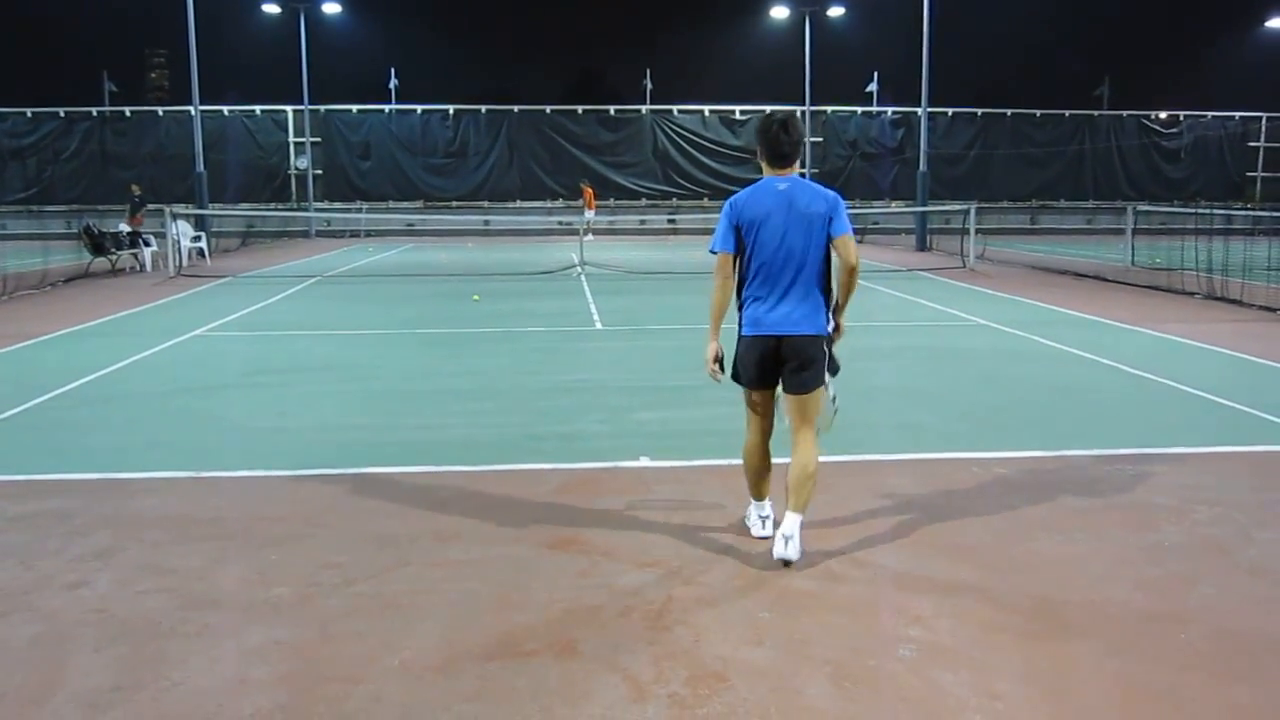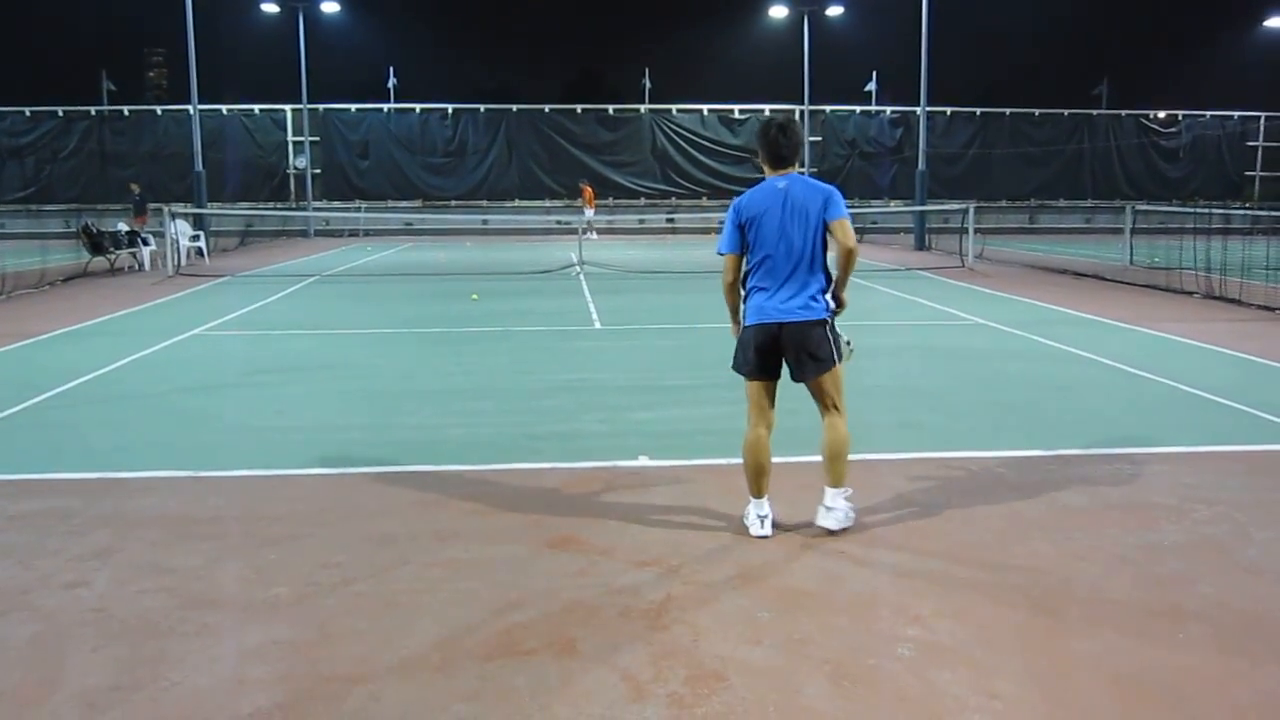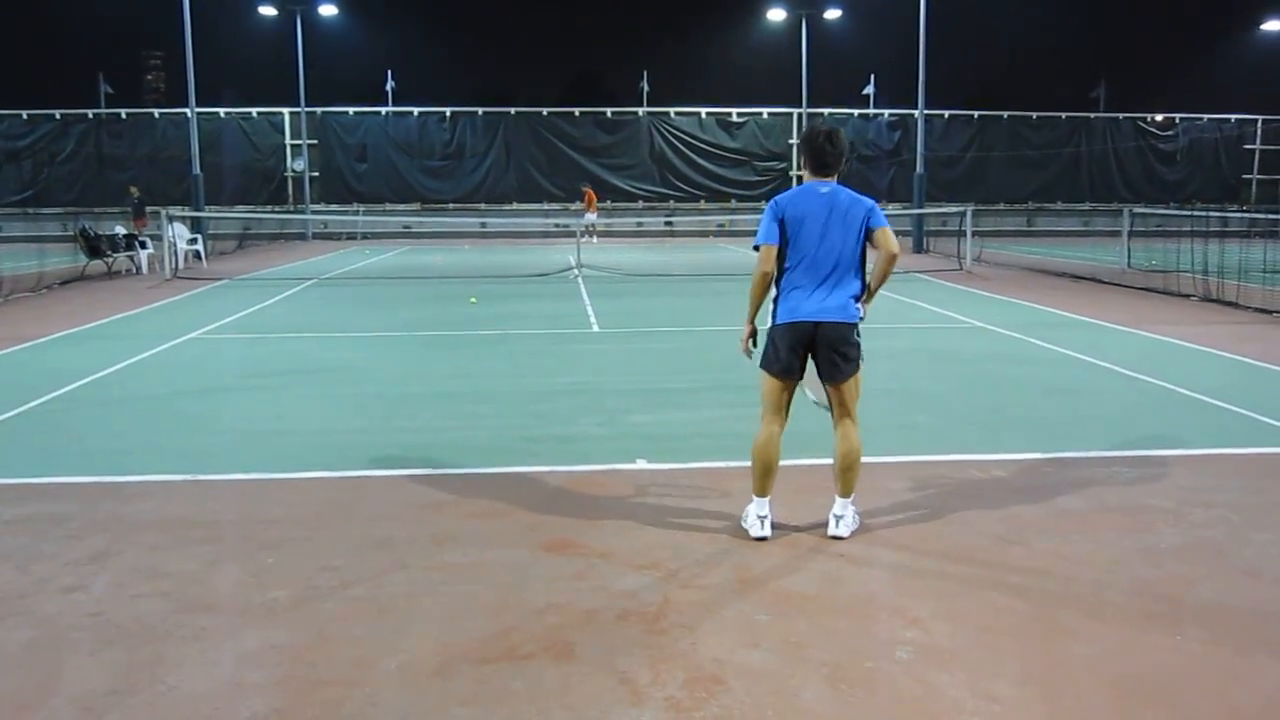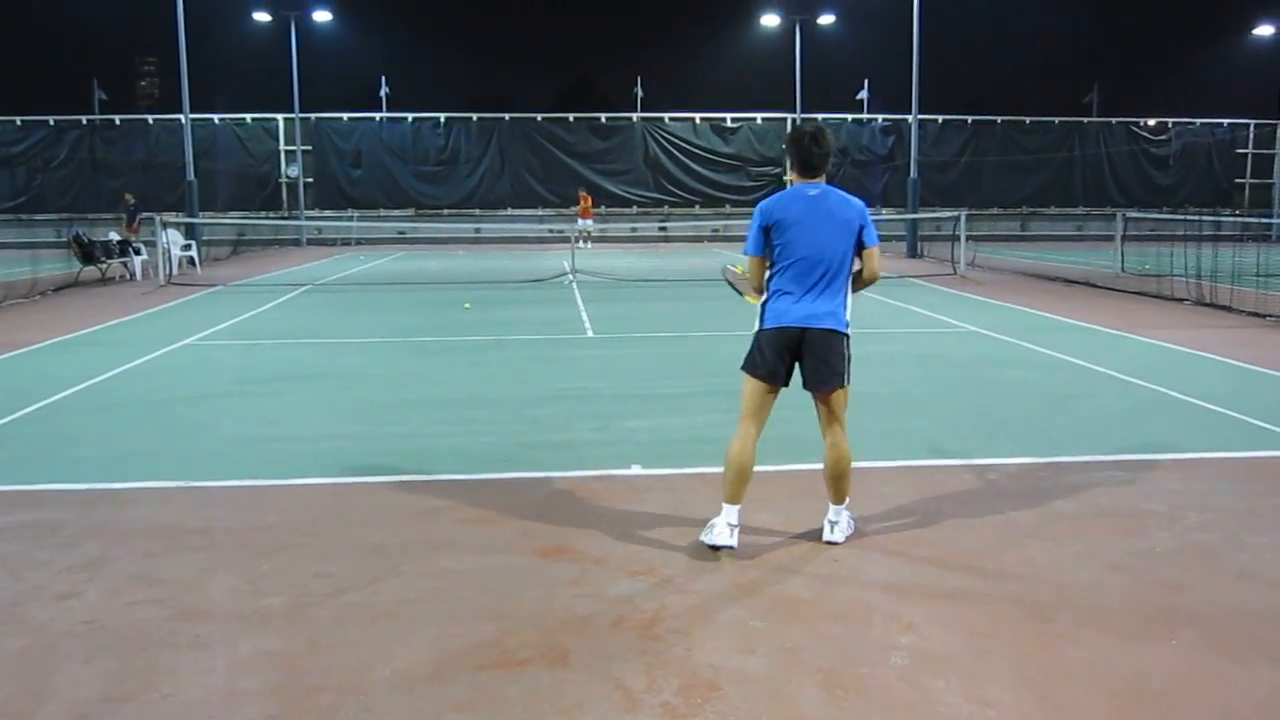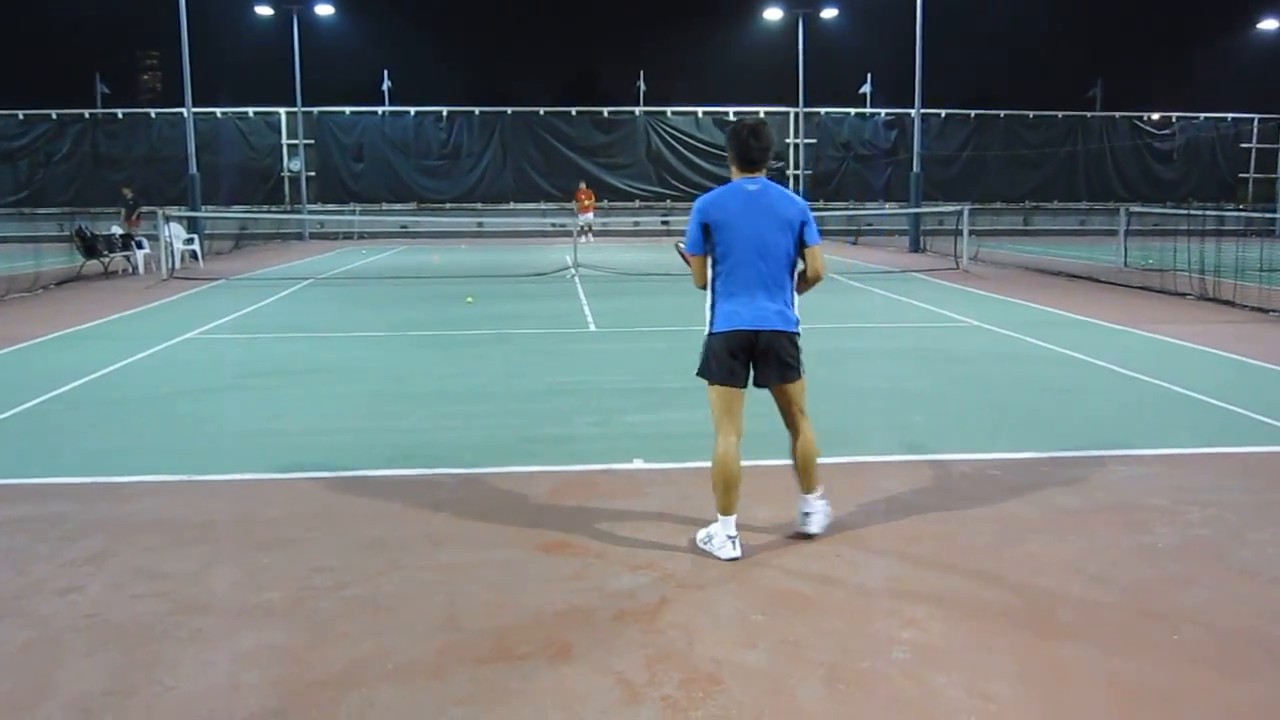
dt=0.4s
person 1, frame 1
left shoulder: (739, 204)
right shoulder: (827, 201)
left elbow: (724, 276)
right elbow: (850, 262)
left wrist: (714, 337)
right wrist: (838, 313)
left hip: (756, 332)
right hip: (808, 332)
left knee: (758, 429)
right knee: (805, 436)
left ankle: (760, 512)
right ankle: (790, 530)
person 1, frame 2
left shoulder: (742, 205)
right shoulder: (824, 194)
left elbow: (730, 276)
right elbow: (847, 244)
left wrist: (736, 319)
right wrist: (839, 289)
left hip: (758, 323)
right hip: (810, 319)
left knee: (759, 422)
right knee: (833, 413)
left ankle: (759, 512)
right ankle: (834, 503)
person 1, frame 3
left shoulder: (782, 205)
right shoulder: (863, 206)
left elbow: (765, 268)
right elbow: (891, 250)
left wrist: (749, 320)
right wrist: (866, 296)
left hip: (789, 322)
right hip: (841, 322)
left knee: (772, 421)
right knee: (845, 421)
left ankle: (759, 512)
right ankle: (843, 512)
person 1, frame 4
left shoulder: (769, 209)
right shoulder: (855, 209)
left elbow: (756, 279)
right elbow: (872, 272)
left hip: (777, 327)
right hip: (829, 330)
left knee: (749, 426)
right knee: (834, 429)
left ankle: (727, 521)
right ankle: (838, 518)
person 1, frame 5
left shoulder: (707, 206)
right shoulder: (794, 205)
left elbow: (700, 278)
right elbow: (815, 271)
left hip: (728, 329)
right hip: (780, 328)
left knee: (727, 433)
right knee: (799, 422)
left ankle: (725, 531)
right ankle: (812, 508)
